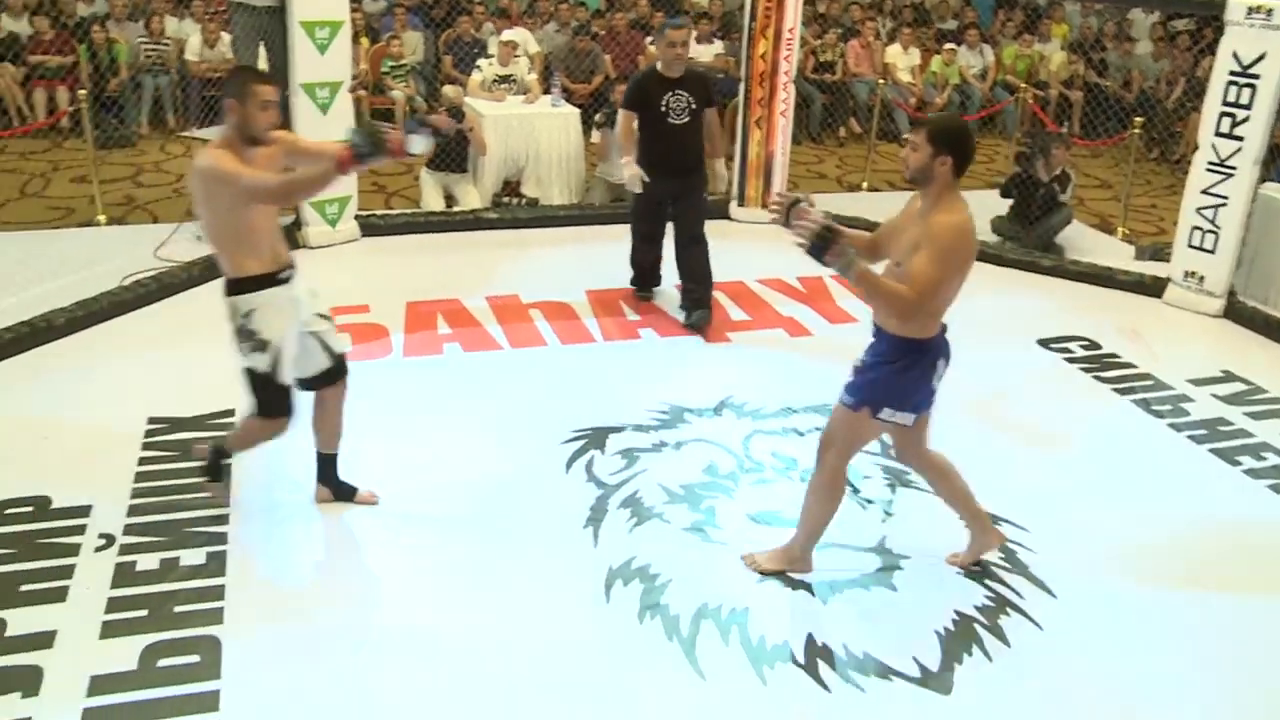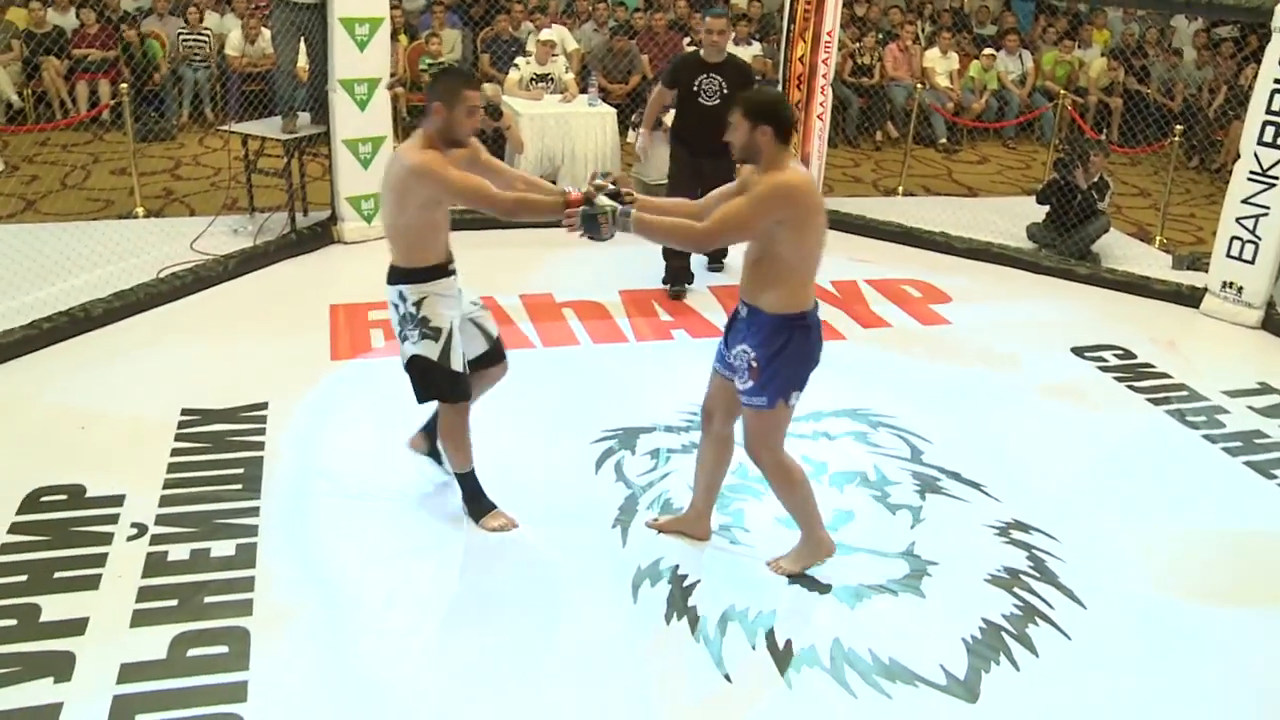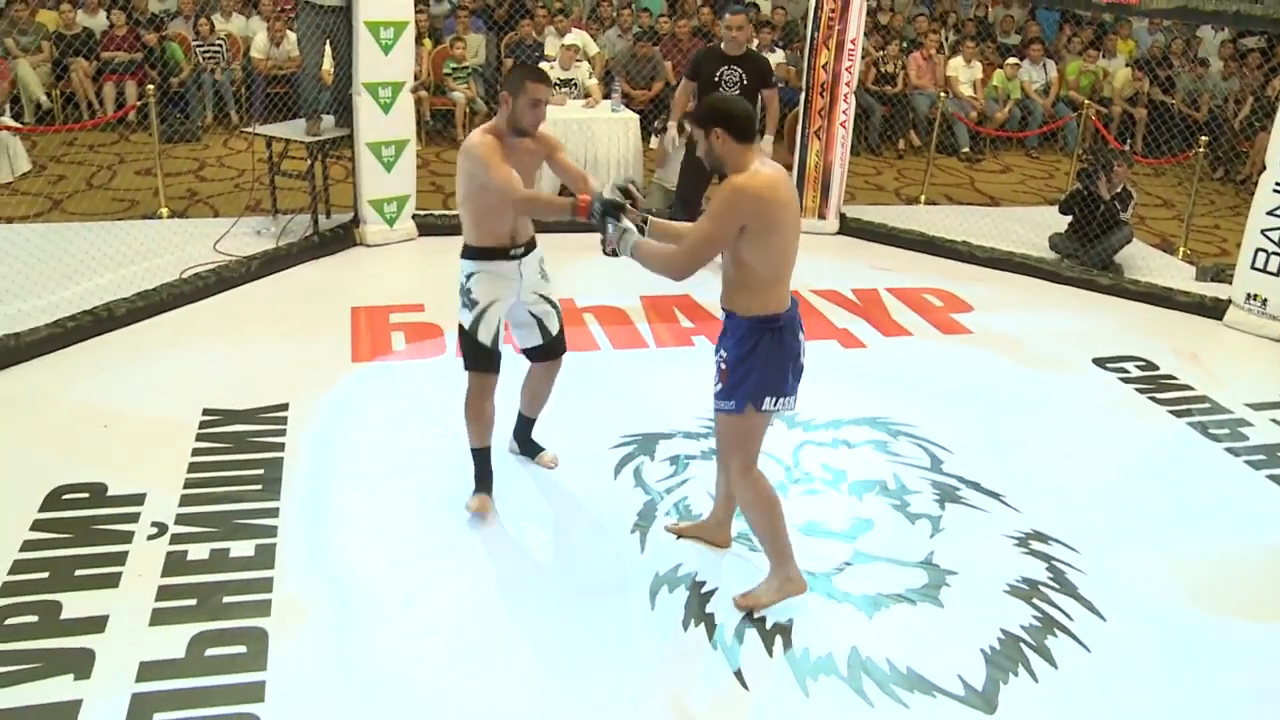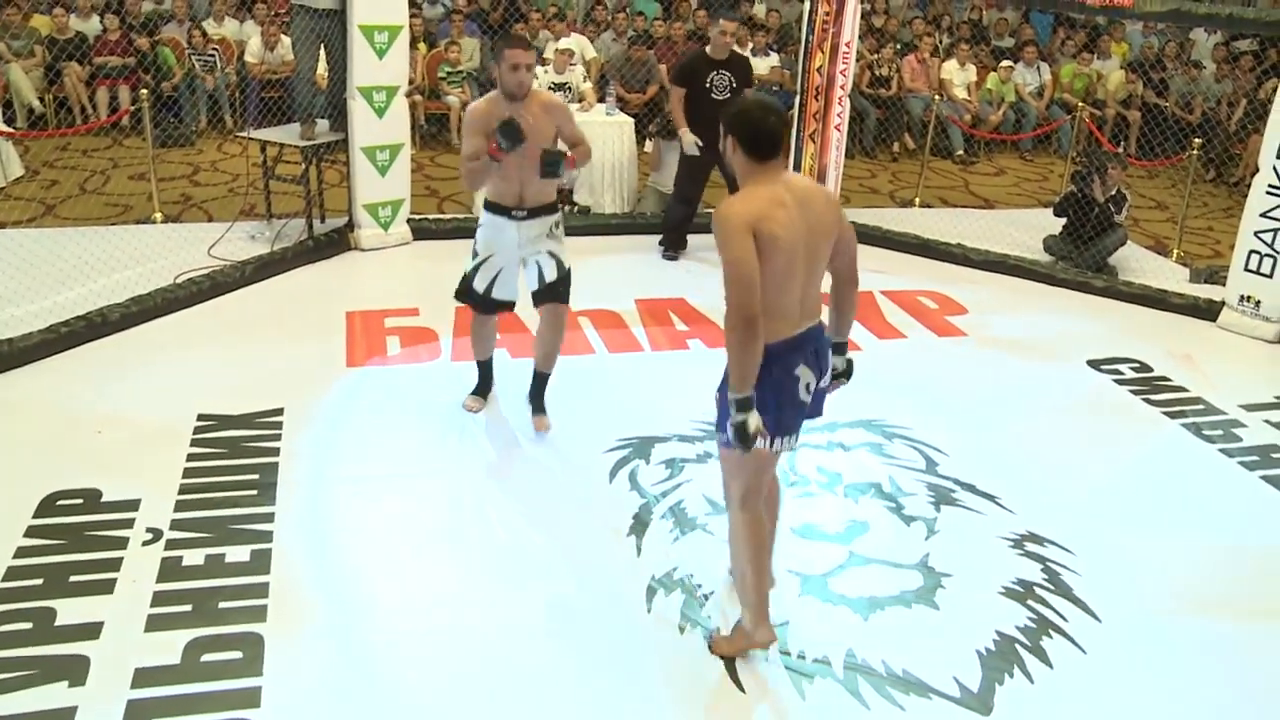
dt=0.5s
person 1, frame 1
left shoulder: (948, 227)
right shoulder: (925, 202)
left elbow: (906, 306)
right elbow: (876, 245)
left wrist: (839, 259)
right wrist: (818, 224)
left hip: (903, 358)
right hip: (903, 348)
left knee: (831, 451)
right knee: (913, 451)
left ankle: (798, 552)
right ankle: (982, 532)
person 1, frame 2
left shoulder: (786, 187)
right shoulder: (762, 176)
left elbow: (703, 236)
right elbow: (700, 209)
left wrist: (624, 220)
right wrist: (630, 200)
left hip: (783, 333)
right hip: (751, 320)
left knee: (763, 448)
right knee: (714, 417)
left ankle: (815, 541)
right ankle: (697, 516)
person 1, frame 3
left shoulder: (741, 190)
right shoulder: (768, 174)
left elbow: (680, 265)
right elbow: (708, 234)
left wrist: (630, 241)
right wrist: (646, 225)
left hip: (760, 336)
right hip: (765, 324)
left knee: (740, 461)
right knee: (730, 435)
left ankle: (783, 575)
right ankle: (719, 522)
person 1, frame 4
left shoulder: (737, 213)
right shoulder: (820, 196)
left elbow: (743, 318)
right elbow: (847, 280)
left wrist: (741, 399)
right wrist: (837, 343)
left hip: (767, 364)
right hip: (809, 351)
left knee: (743, 497)
right knee: (759, 473)
left ankle: (753, 625)
right ankle: (759, 575)
person 2, frame 1
left shoulder: (276, 144)
right shoulder: (211, 165)
left elbow: (340, 153)
right elbow: (281, 193)
left wrist: (397, 144)
right wrist: (348, 159)
left hip: (290, 286)
right hip: (255, 299)
left knee: (334, 384)
right knee: (276, 417)
left ankle: (329, 481)
right ankle: (217, 455)
person 2, frame 2
left shoulder: (460, 146)
right shoulder: (417, 164)
left elbow: (518, 184)
right elbow: (500, 203)
left wrist: (580, 197)
right wrist: (575, 202)
left hip: (447, 279)
right hip: (418, 290)
left knee: (492, 364)
right knee: (455, 396)
left ankle: (428, 435)
right ankle: (473, 496)
person 2, frame 3
left shoulder: (542, 141)
right shoulder: (480, 146)
left elbow: (580, 181)
right elbow: (520, 199)
left wrist: (606, 199)
right wrist: (585, 208)
left hip: (528, 260)
right hip: (486, 267)
left knee: (549, 358)
right knee: (483, 373)
left ankle: (523, 437)
right ankle: (483, 480)
person 2, frame 4
left shoulder: (553, 107)
right shoulder: (478, 113)
left elbow: (583, 150)
right elbow: (470, 175)
left wrist: (566, 162)
right wrist: (497, 148)
left hip: (544, 221)
right hip: (497, 221)
left knee: (555, 311)
right knee: (482, 311)
left ankle: (537, 393)
right ankle: (484, 381)
person 3, frame 1
left shoulder: (700, 81)
right shoulder: (642, 83)
left elbow: (711, 123)
right elbow: (625, 125)
left wrist: (718, 161)
right wrist: (629, 163)
left hip: (692, 175)
right hip: (652, 174)
left knee: (692, 239)
right knee: (646, 234)
left ankle: (697, 305)
right ankle: (644, 282)
person 3, frame 2
left shoulder: (740, 69)
right shoulder: (682, 64)
right elbow: (660, 96)
right wrist: (645, 132)
left hip: (721, 153)
right hip: (685, 151)
left ankle: (715, 254)
right ankle: (677, 276)
person 3, frame 3
left shoulder: (759, 63)
right shoulder: (704, 57)
left elbow: (772, 101)
right elbow: (685, 90)
left wrist: (768, 137)
right wrist: (673, 124)
right knee: (689, 193)
person 3, frame 4
left shoulder: (742, 64)
right shoulder: (691, 62)
right elbow: (675, 98)
right wrist: (684, 131)
right hip: (698, 141)
right knee: (686, 193)
right ankle: (672, 242)
